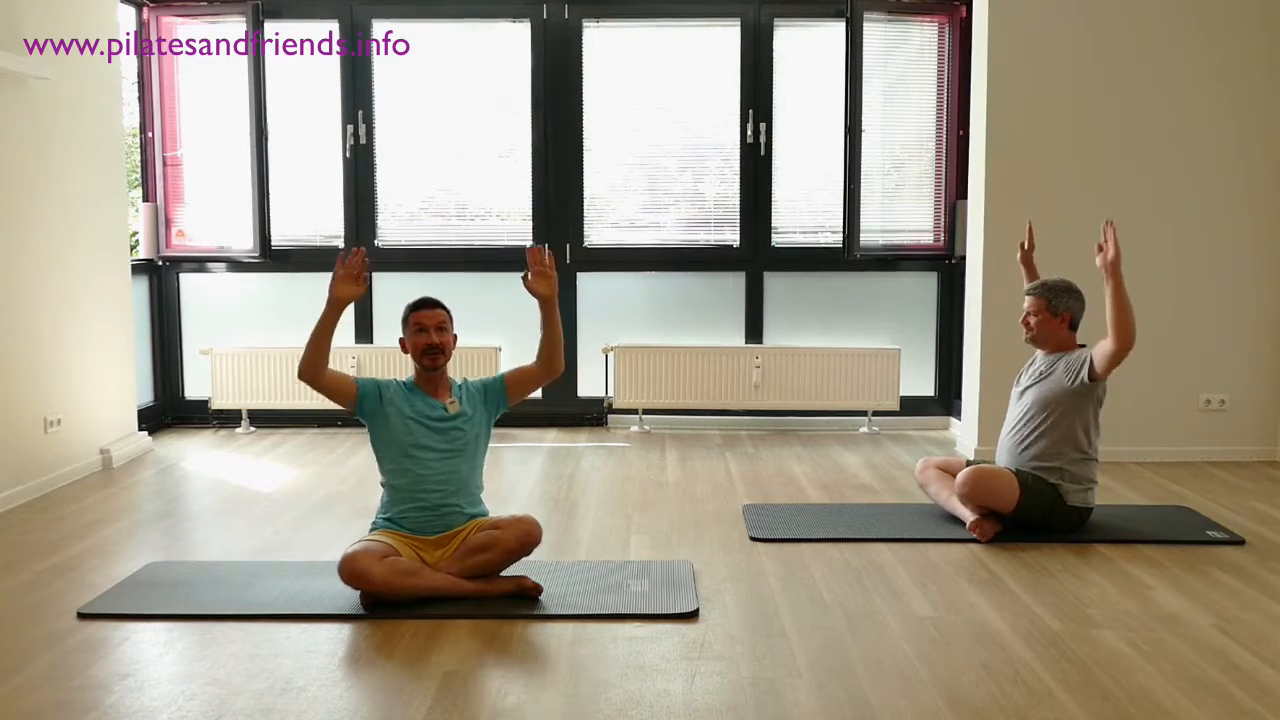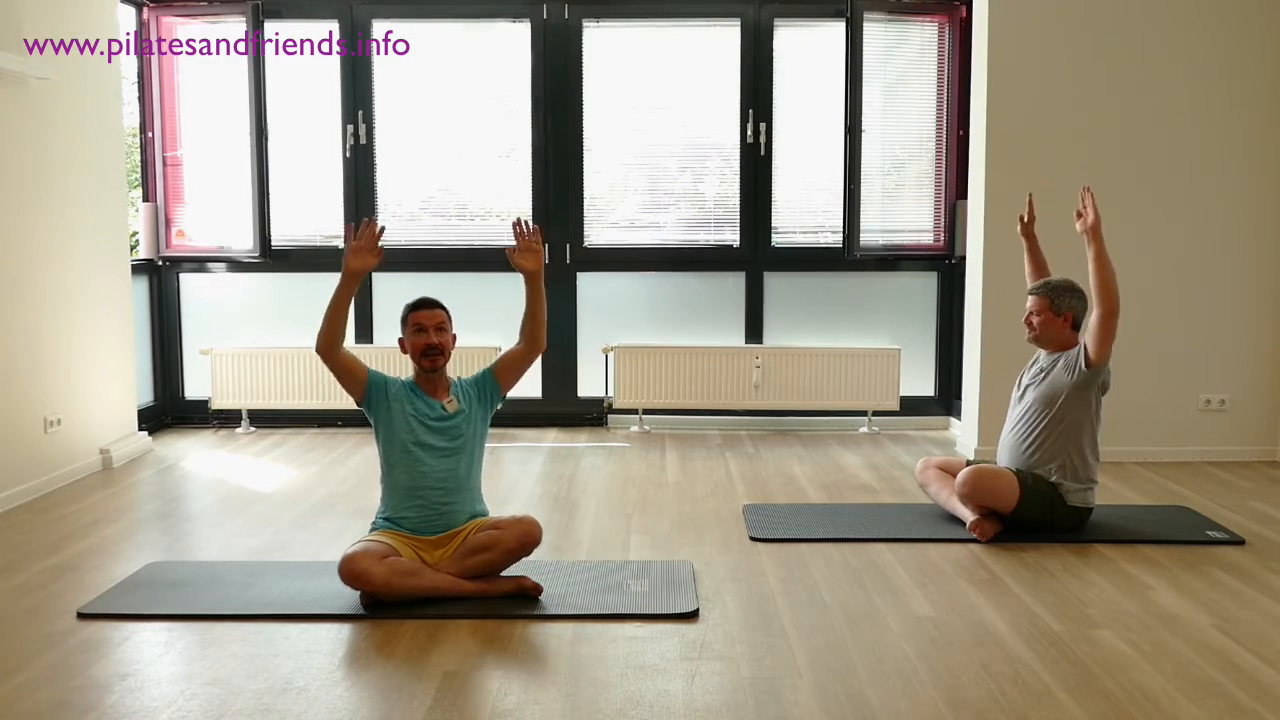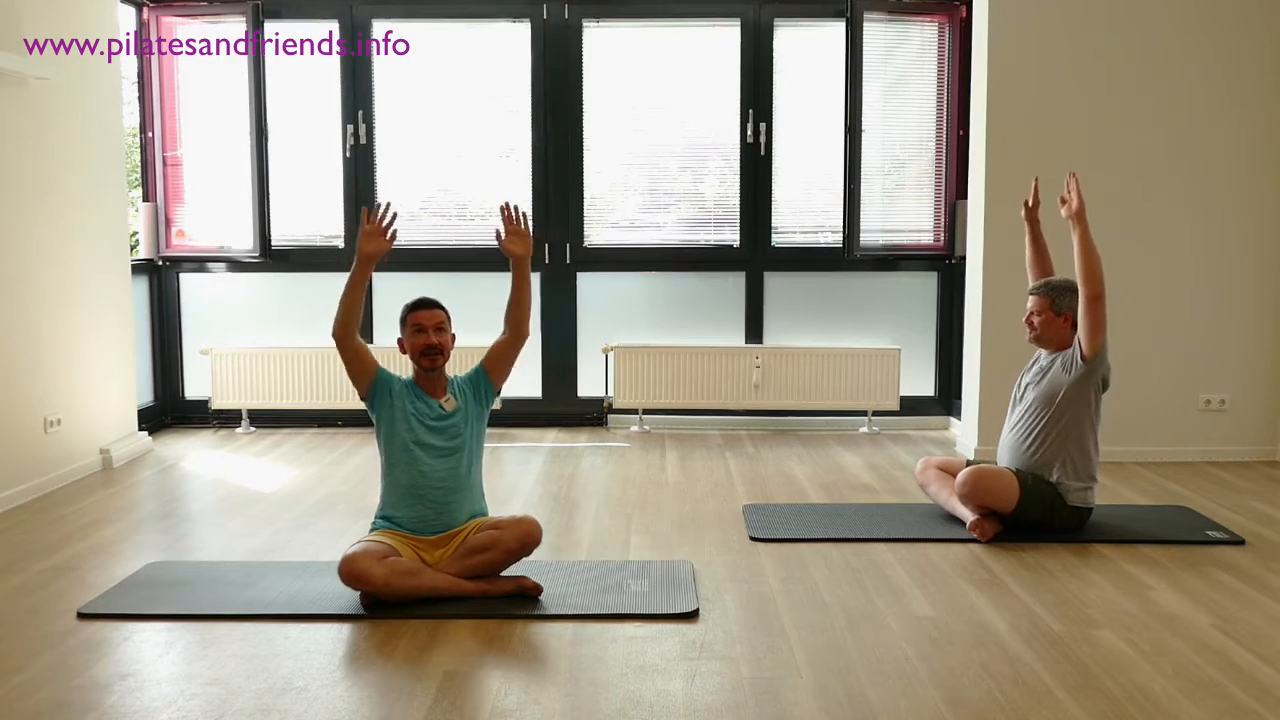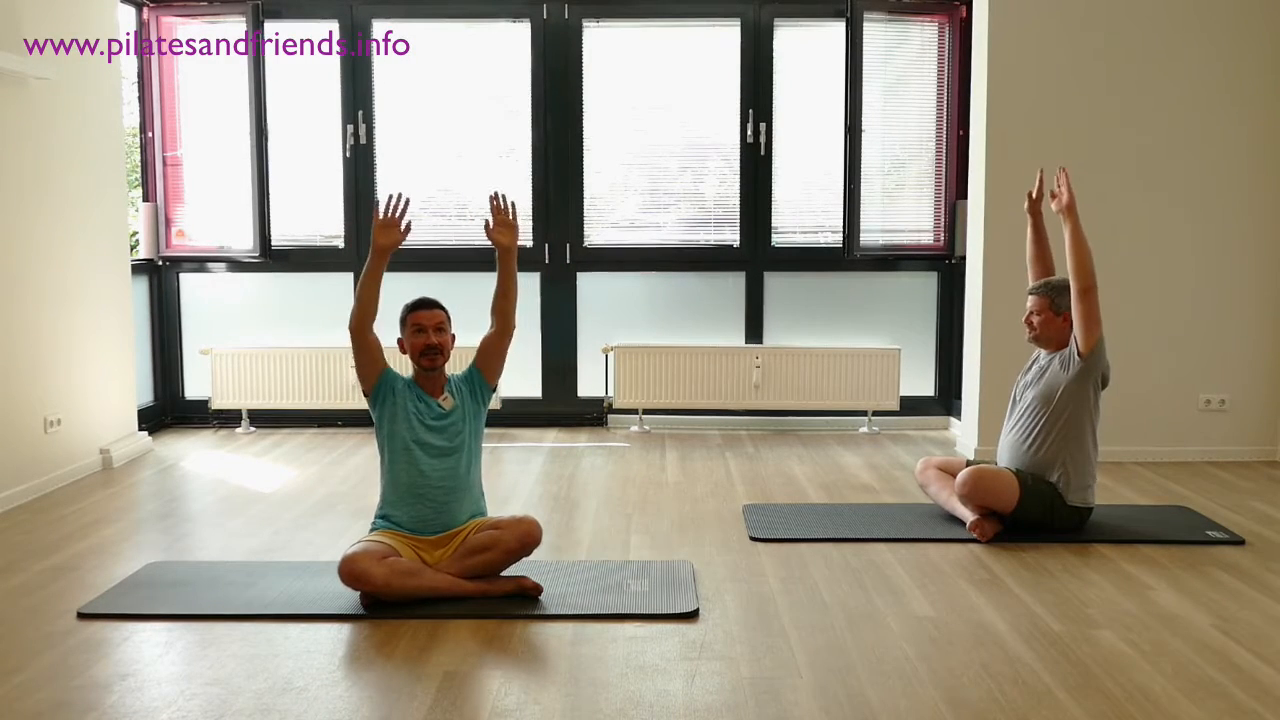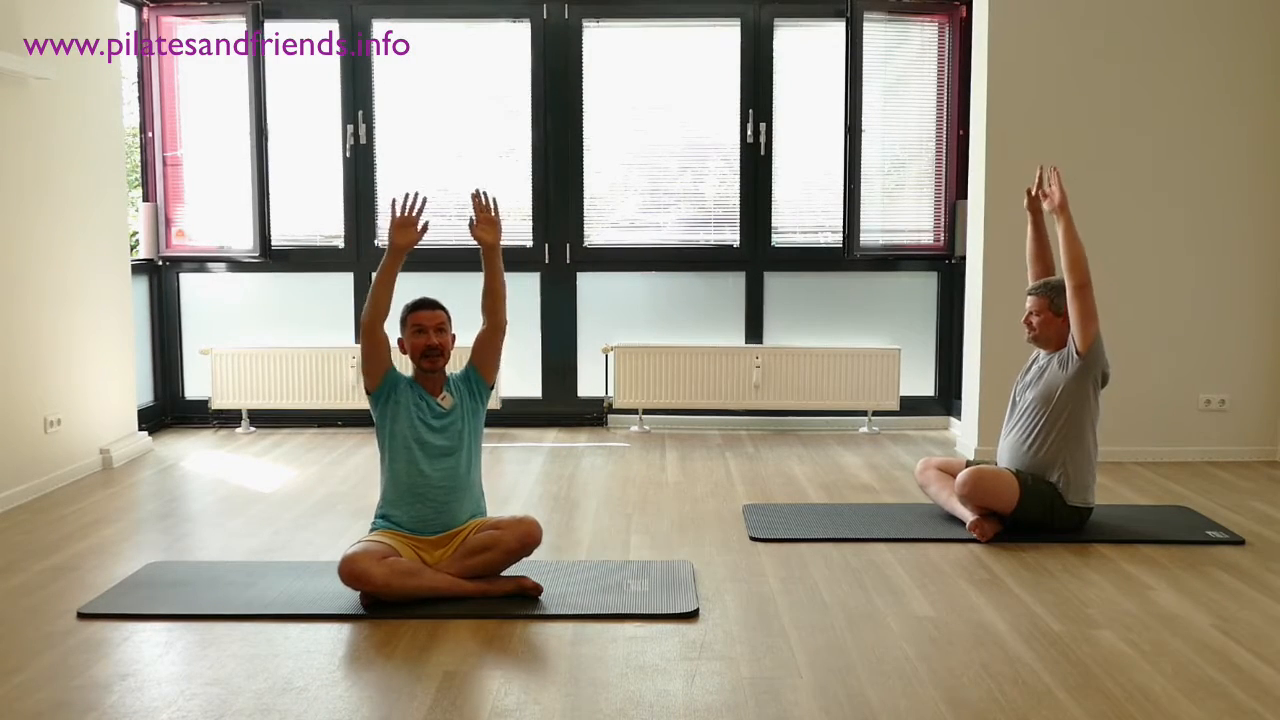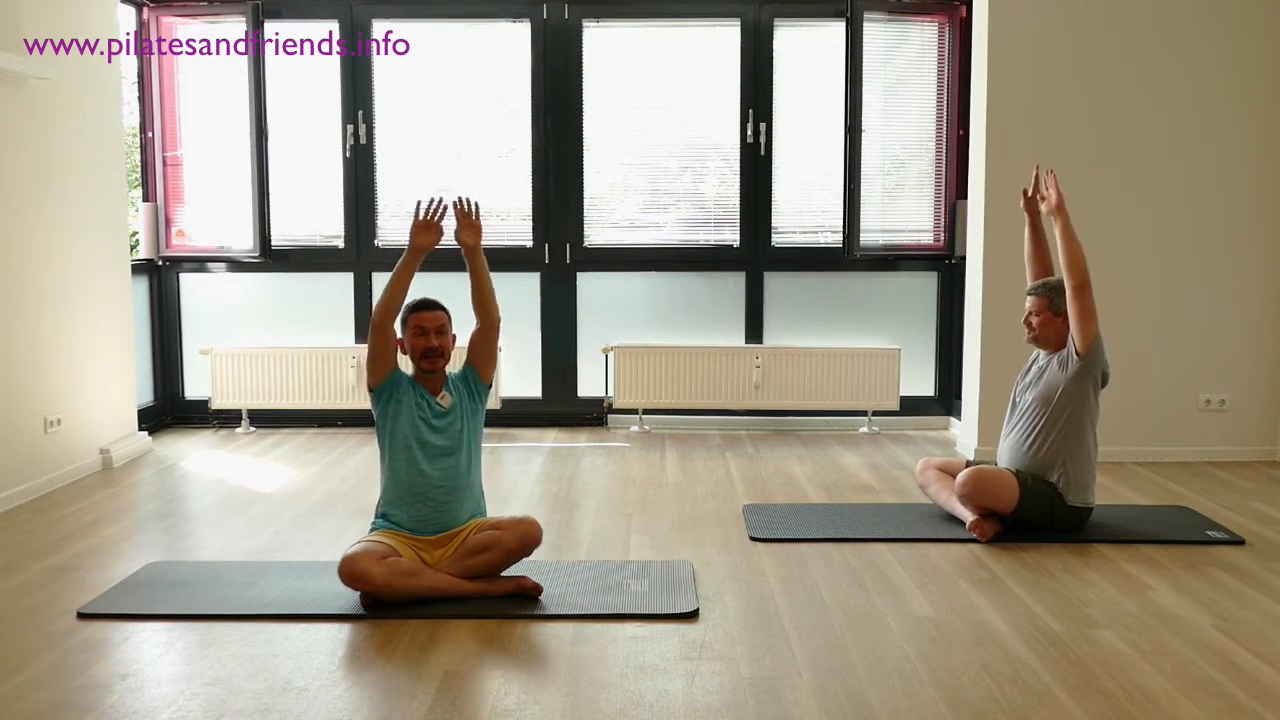
dt=0.2s
person 1, frame 1
left shoulder: (481, 398)
right shoulder: (383, 399)
left elbow: (550, 367)
right elbow: (311, 372)
left wrist: (548, 302)
right wrist: (336, 305)
left hip: (466, 533)
right hip: (399, 537)
left knee: (527, 530)
right knee: (354, 566)
left ankle: (403, 582)
right ankle: (491, 585)
person 1, frame 2
left shoulder: (477, 394)
right shoulder: (386, 397)
left elbow: (532, 344)
right elbow: (328, 348)
left wrist: (533, 277)
right wrist: (350, 277)
left hip: (466, 534)
right hip: (399, 537)
left knee: (527, 531)
right knee: (355, 567)
left ankle: (402, 581)
right ankle: (493, 585)
person 1, frame 3
left shoulder: (475, 392)
right shoulder: (388, 396)
left elbow: (516, 332)
right elbow: (344, 335)
left wrist: (521, 262)
right wrist: (365, 261)
left hip: (467, 534)
right hip: (398, 537)
left knee: (527, 531)
right knee: (354, 567)
left ankle: (403, 582)
right ankle: (495, 586)
person 1, frame 4
left shoulder: (472, 392)
right shoulder: (389, 394)
left elbow: (503, 325)
right elbow: (359, 327)
left wrist: (506, 252)
right wrist: (380, 253)
left hip: (466, 534)
right hip: (398, 537)
left knee: (528, 531)
right knee: (354, 567)
left ankle: (404, 582)
right ankle: (494, 585)
person 1, frame 5
left shoulder: (470, 391)
right shoulder: (390, 394)
left elbow: (496, 323)
right elbow: (370, 324)
left wrist: (490, 248)
right wrist: (397, 250)
left hip: (467, 533)
right hip: (398, 537)
left knee: (527, 531)
right knee: (354, 568)
left ankle: (405, 582)
right ankle: (493, 586)
person 1, frame 6
left shoulder: (469, 390)
right shoulder: (392, 393)
left elbow: (489, 323)
right elbow: (380, 323)
left wrist: (473, 250)
right wrist: (415, 252)
left hip: (466, 533)
right hip: (399, 536)
left knee: (527, 531)
right knee: (354, 568)
left ankle: (404, 581)
right ankle: (493, 586)
person 2, frame 1
left shoulder: (1081, 368)
right shoulder: (1044, 354)
left elbow: (1121, 343)
right elbow: (1040, 305)
left wrist: (1111, 272)
right wrist: (1027, 265)
left hip: (1059, 500)
right hip: (1015, 479)
left knee: (970, 480)
right knee: (927, 467)
left ankle: (986, 516)
right ankle: (979, 516)
person 2, frame 2
left shoulder: (1083, 365)
right shoulder: (1046, 353)
left elbow: (1106, 310)
right elbow: (1044, 293)
left wrist: (1092, 237)
right wrist: (1028, 238)
left hip: (1059, 500)
right hip: (1015, 480)
left knee: (970, 481)
right knee: (927, 468)
left ankle: (988, 515)
right ankle: (979, 516)
person 2, frame 3
left shoulder: (1083, 364)
right shoulder: (1045, 352)
left elbow: (1092, 296)
right elbow: (1042, 283)
left wrist: (1077, 222)
right wrist: (1031, 224)
left hip: (1059, 501)
right hip: (1017, 480)
left knee: (971, 482)
right knee: (927, 468)
left ankle: (987, 515)
right ankle: (981, 516)
person 2, frame 4
left shoulder: (1082, 362)
right shoulder: (1045, 352)
left elbow: (1084, 288)
right elbow: (1042, 280)
left wrist: (1068, 216)
right wrist: (1034, 218)
left hip: (1059, 501)
right hip: (1017, 479)
left knee: (971, 482)
right knee: (927, 468)
left ankle: (989, 514)
right ankle: (980, 517)
person 2, frame 5
left shoulder: (1080, 361)
right shoulder: (1044, 352)
left elbow: (1078, 286)
right elbow: (1042, 280)
left wrist: (1061, 214)
right wrist: (1034, 216)
left hip: (1059, 501)
right hip: (1016, 479)
left knee: (970, 482)
right knee: (927, 468)
left ankle: (988, 515)
right ankle: (980, 517)
person 2, frame 6
left shoulder: (1080, 361)
right shoulder: (1043, 352)
left elbow: (1078, 287)
right elbow: (1040, 279)
left wrist: (1058, 216)
right wrist: (1031, 216)
left hip: (1059, 500)
right hip: (1016, 479)
left knee: (970, 482)
right knee: (927, 468)
left ankle: (989, 515)
right ankle: (980, 517)
